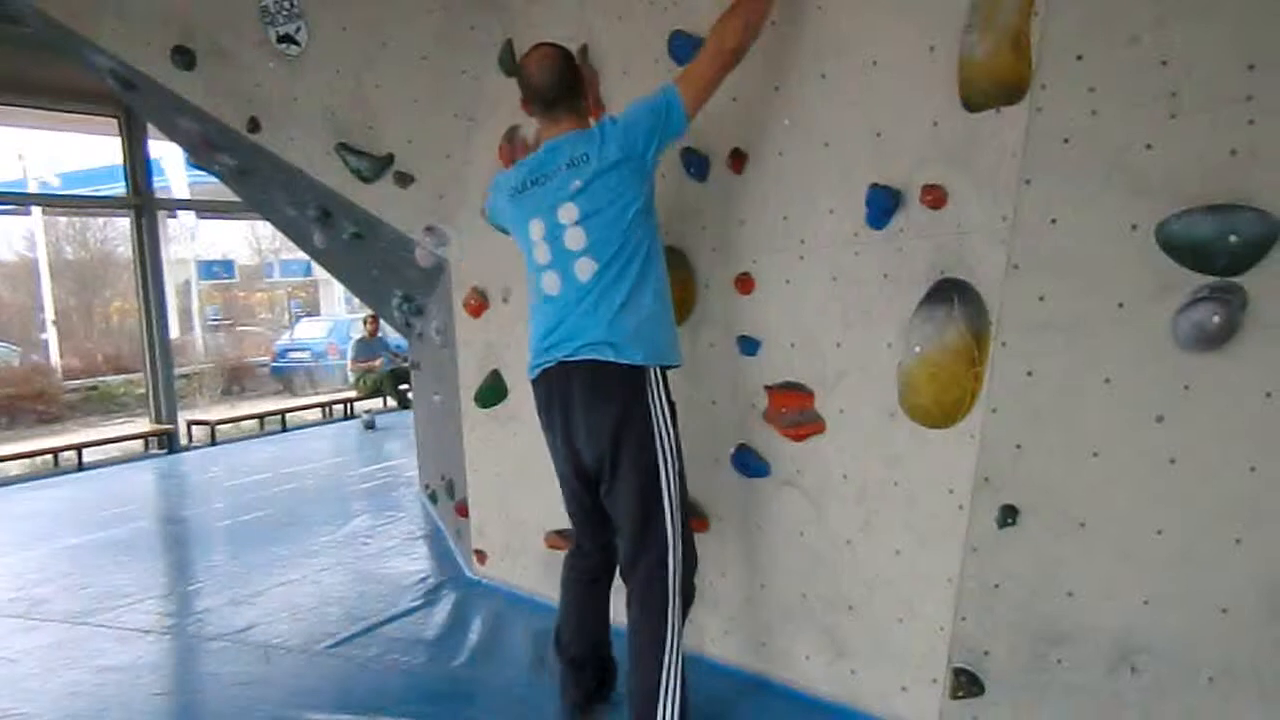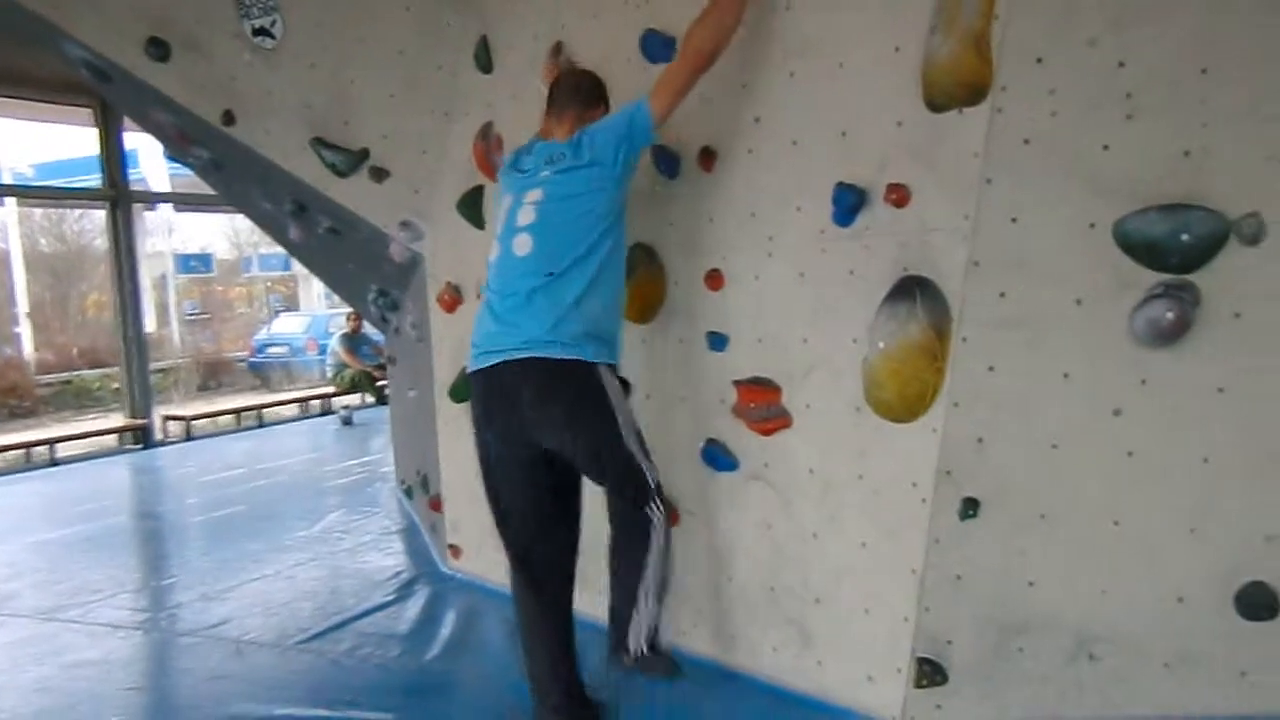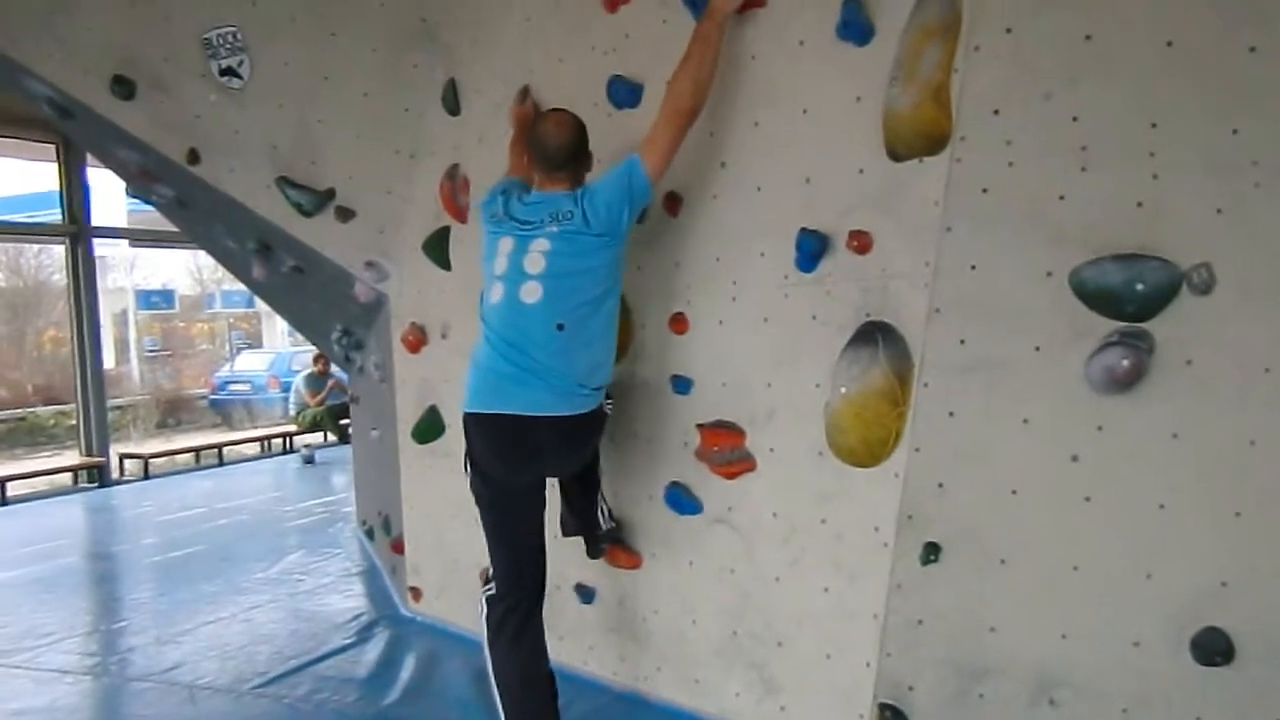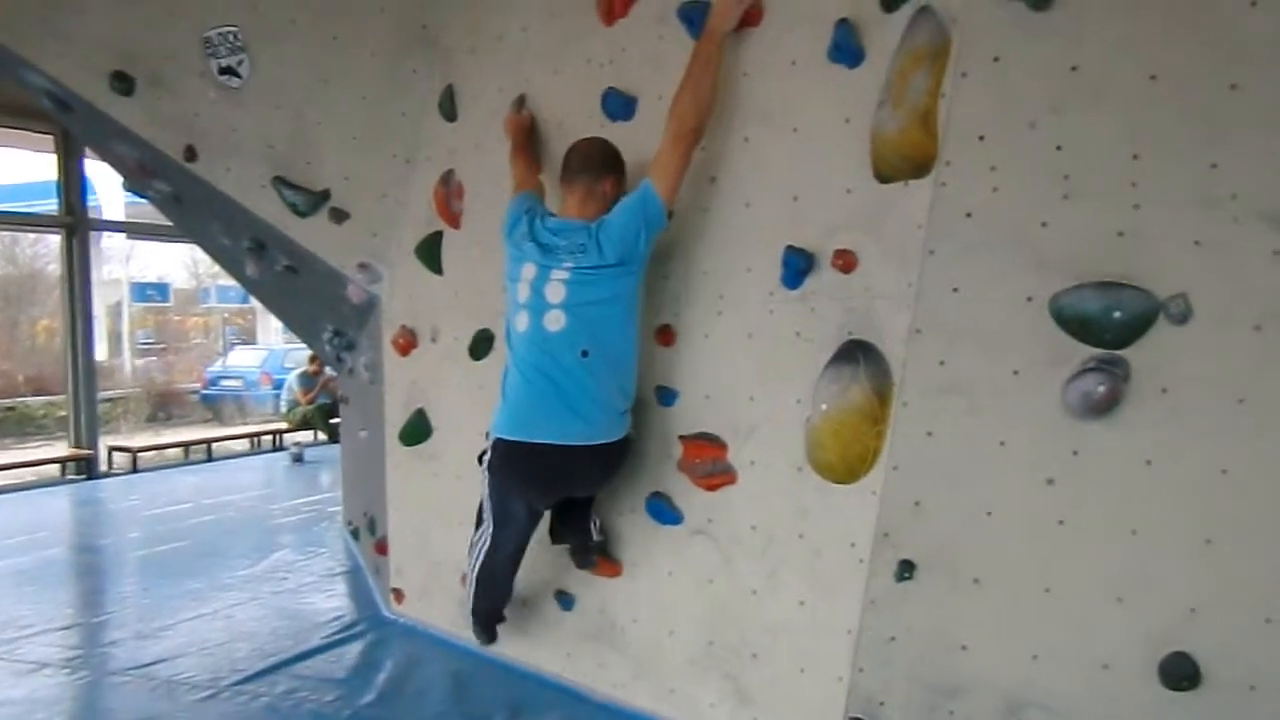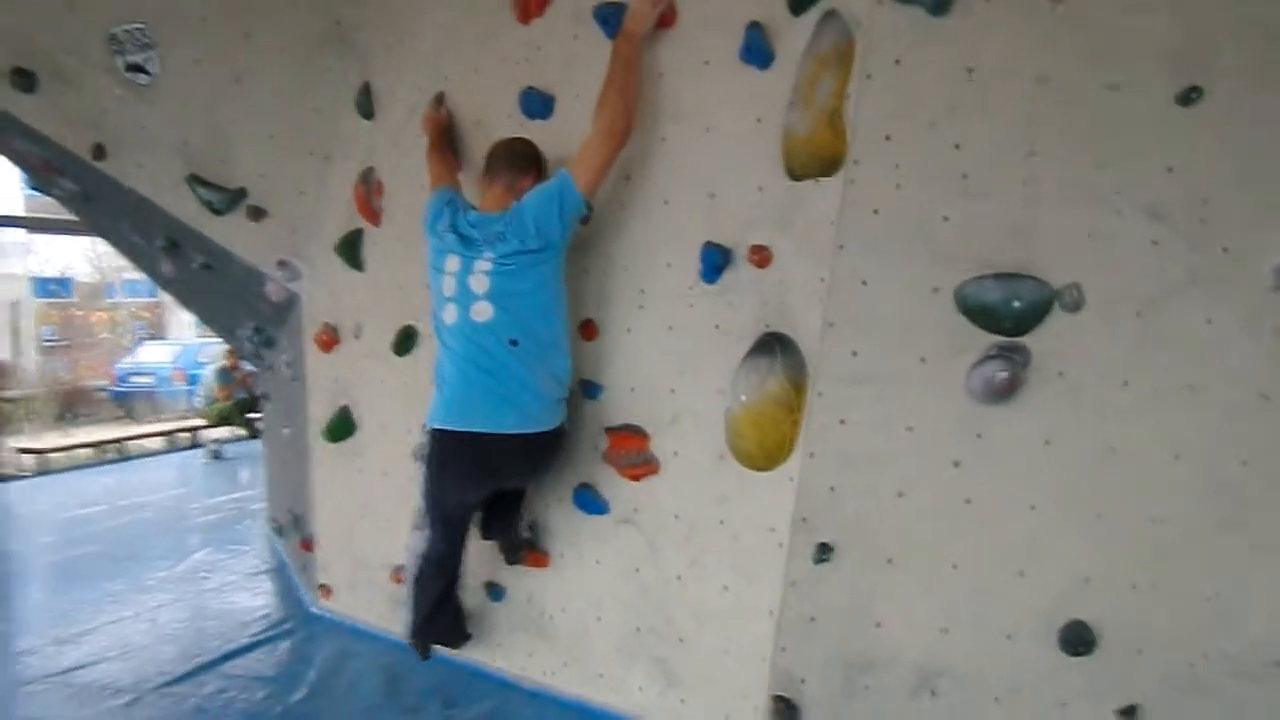
dt=1s
person 1, frame 1
left shoulder: (511, 185)
right shoulder: (622, 142)
left hip: (553, 387)
right hip: (622, 379)
left knee: (591, 547)
right knee: (657, 561)
person 1, frame 2
left shoulder: (518, 167)
right shoulder: (603, 148)
right elbow: (692, 59)
left wrist: (554, 89)
left hip: (491, 383)
right hip: (567, 375)
left knee: (536, 556)
right knee: (639, 494)
right ankle: (637, 640)
person 1, frame 3
left shoulder: (499, 211)
right shoulder: (604, 210)
left elbow: (519, 168)
right elbow: (680, 111)
left wrist: (522, 126)
left hip: (491, 425)
right hip: (569, 428)
left knee: (513, 593)
right ankle: (592, 524)
person 1, frame 4
left shoulder: (524, 233)
right shoulder: (620, 240)
left elbow: (526, 171)
right elbow: (682, 135)
left wrist: (521, 134)
left hip: (520, 448)
right hip: (598, 452)
left knee: (498, 539)
left ankle: (485, 619)
right ankle: (579, 534)
person 1, frame 5
left shoulder: (445, 226)
right shoulder: (537, 226)
left elbow: (443, 167)
right elbow: (611, 134)
left wrist: (438, 132)
left hip: (457, 437)
right hip: (535, 438)
left knee: (441, 537)
left ankle: (430, 633)
right ankle: (509, 529)
